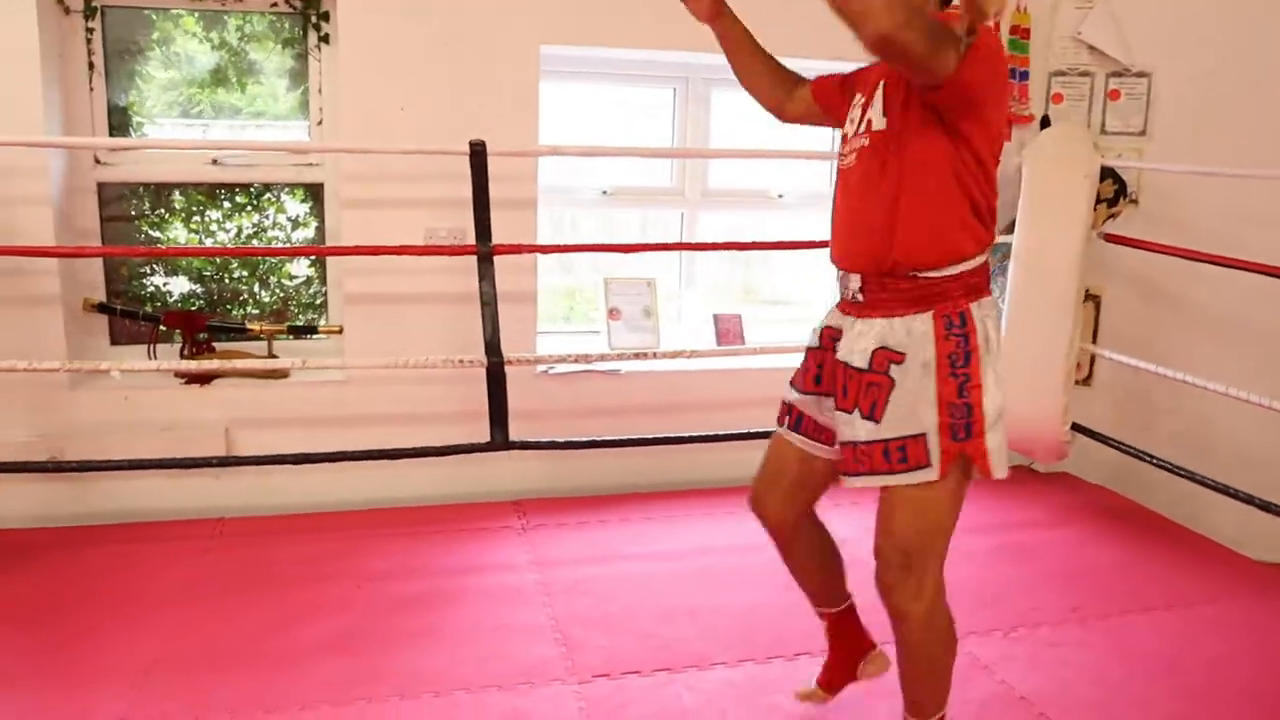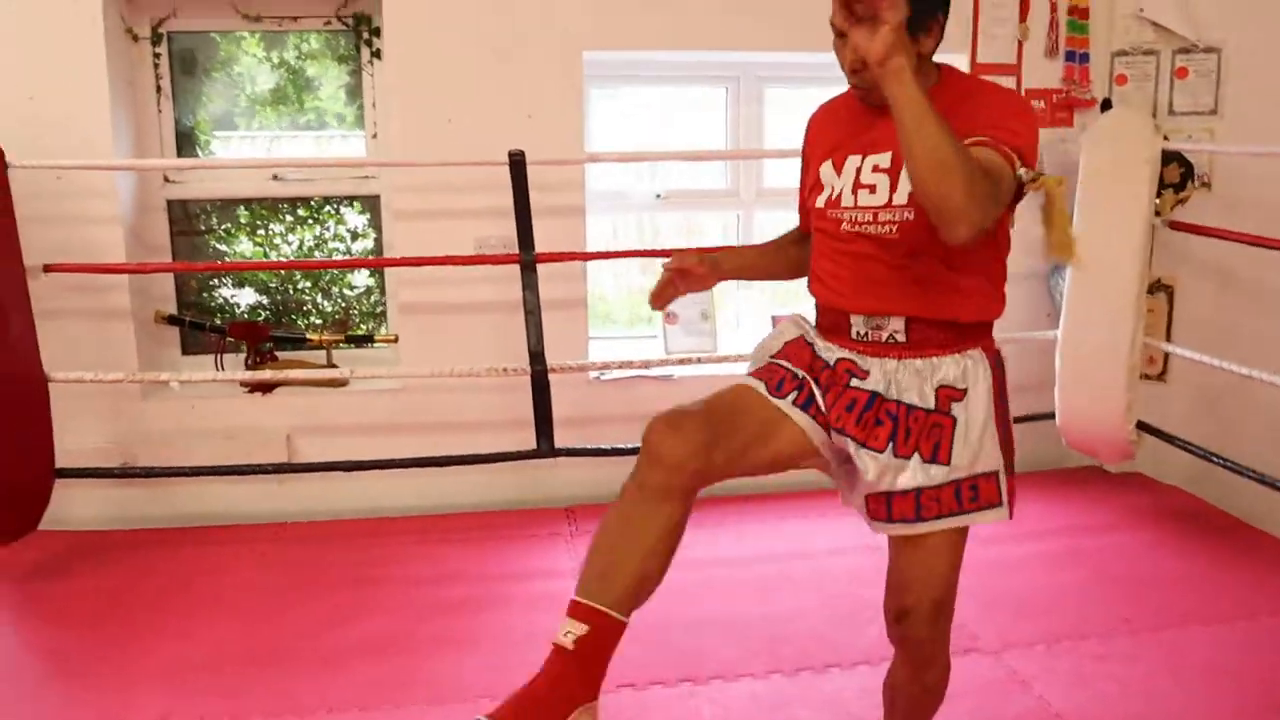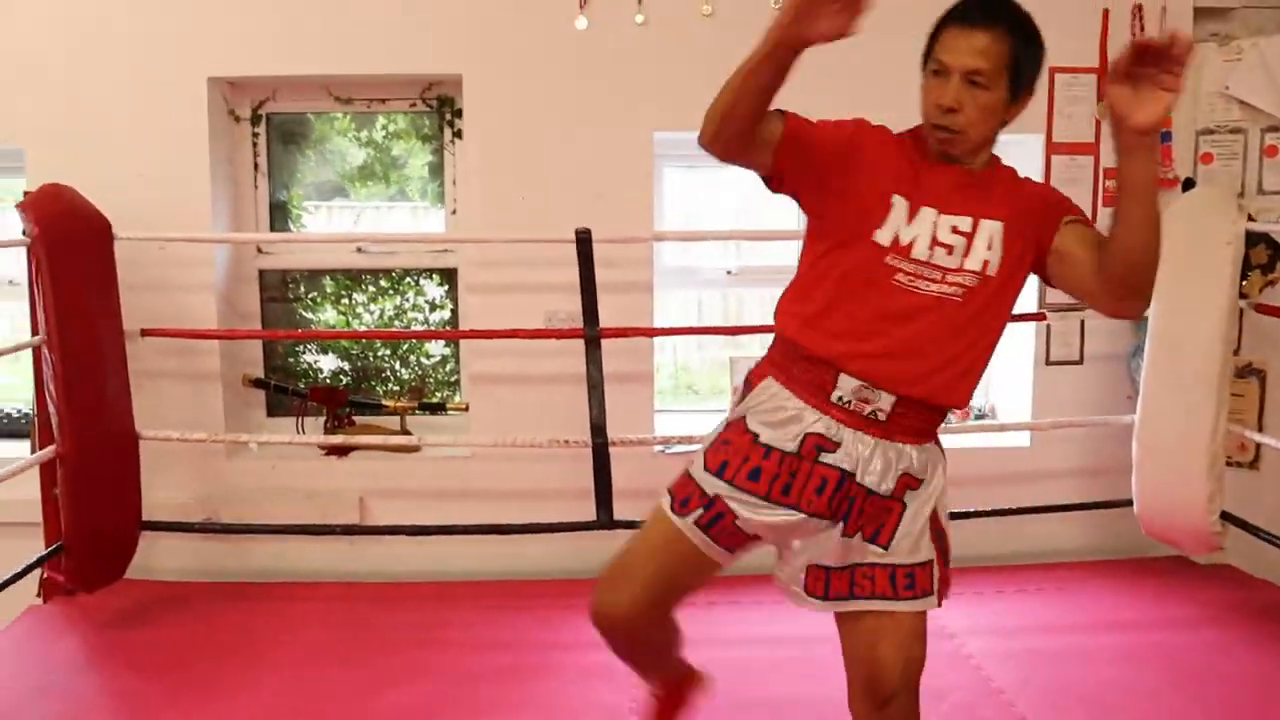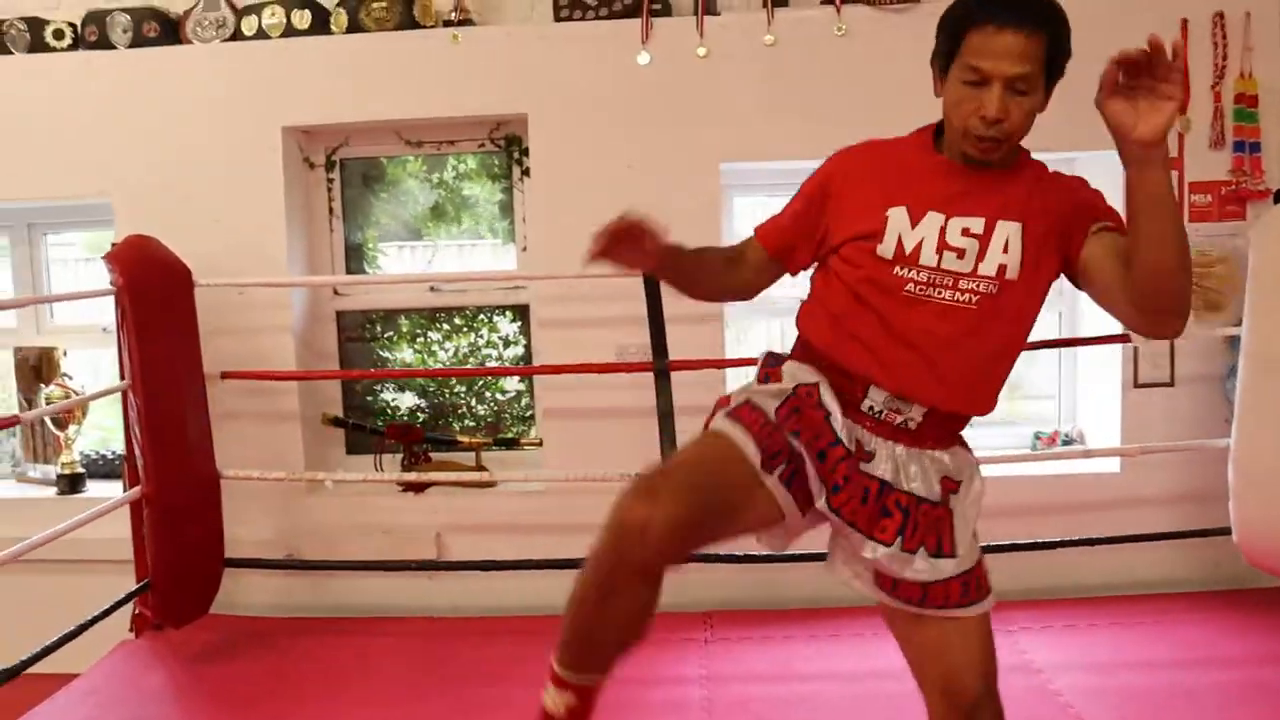
dt=0.5s
person 1, frame 1
right shoulder: (891, 74)
right elbow: (799, 102)
left hip: (924, 345)
right hip: (857, 330)
left knee: (908, 583)
right knee: (778, 503)
right ankle: (850, 643)
person 1, frame 2
left shoulder: (995, 113)
right shoulder: (829, 124)
left elbow: (961, 220)
left wrist: (894, 69)
right wrist: (714, 266)
left hip: (936, 385)
right hip: (828, 359)
left knee: (919, 620)
right knee: (670, 448)
person 1, frame 3
left shoulder: (1032, 208)
right shoulder: (854, 153)
left elbow: (1120, 295)
right elbow: (722, 137)
left wrist: (1132, 141)
left hip: (885, 465)
right hip: (784, 420)
right knee: (622, 609)
person 1, frame 4
left shoulder: (1059, 205)
right shoulder: (857, 171)
left elbow: (1159, 314)
right elbow: (738, 274)
left wrist: (1143, 150)
right wrist: (661, 256)
left hip: (916, 467)
right hip: (809, 410)
right knee: (651, 522)
